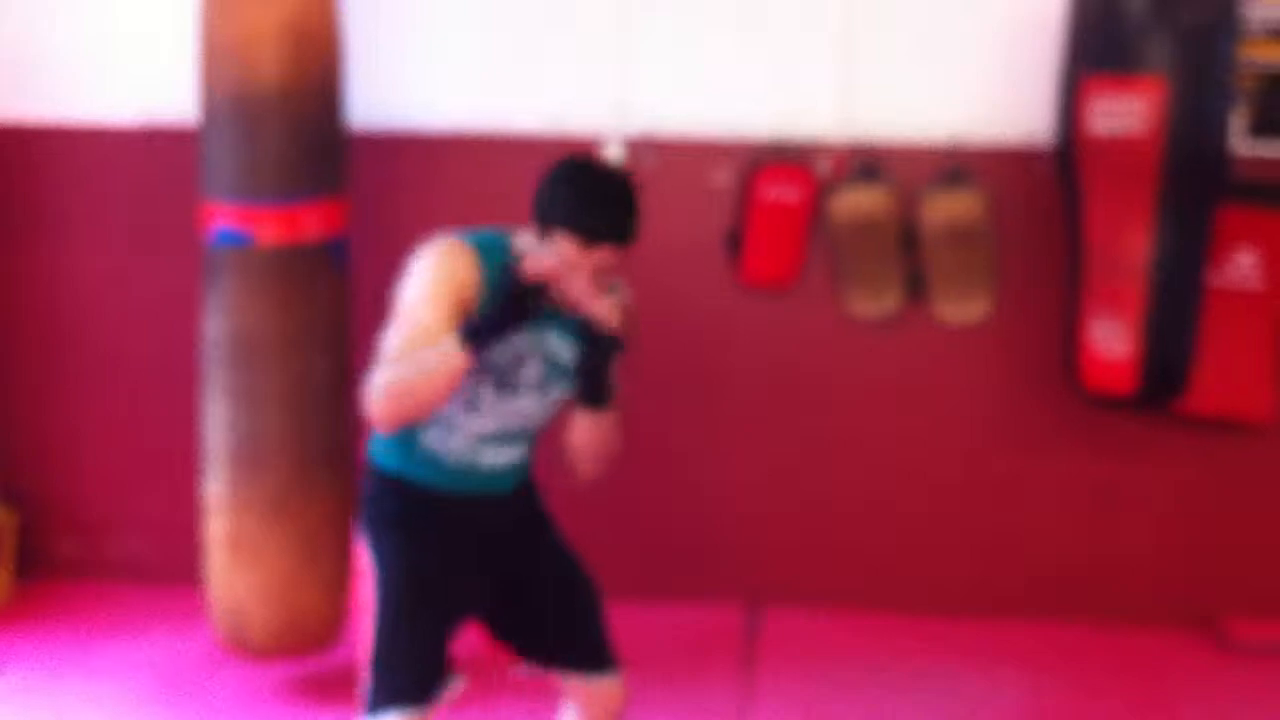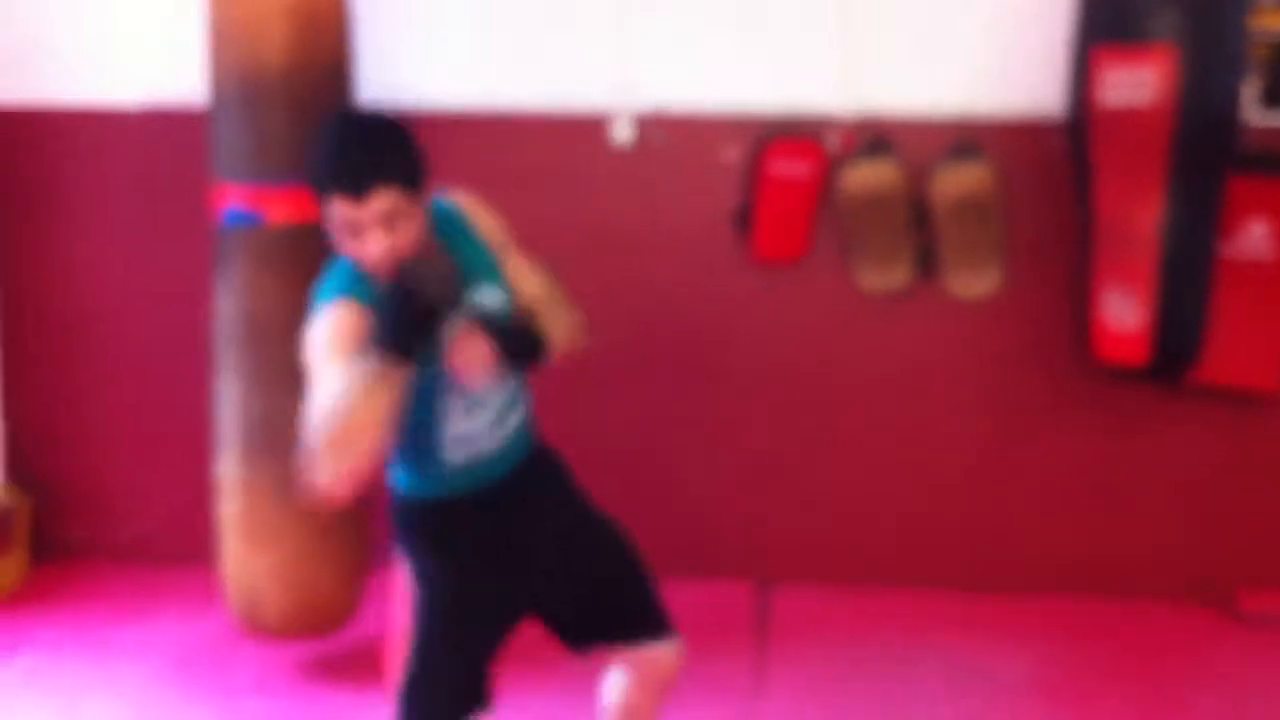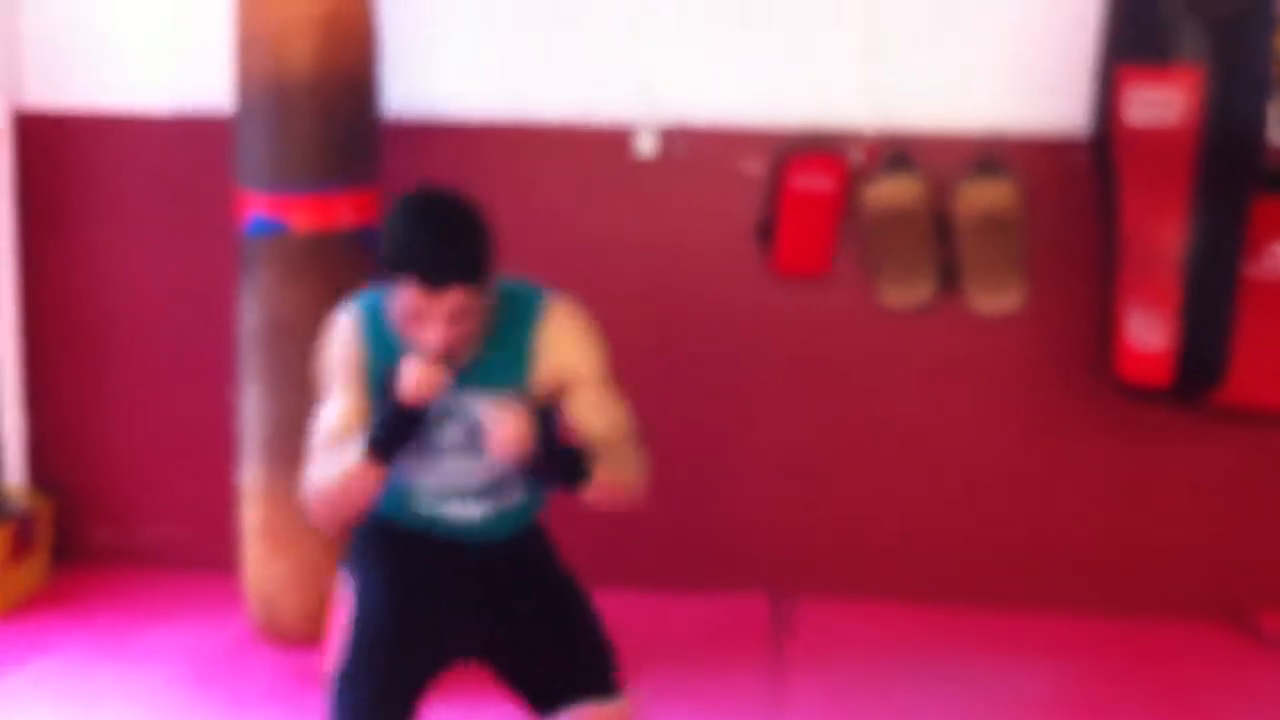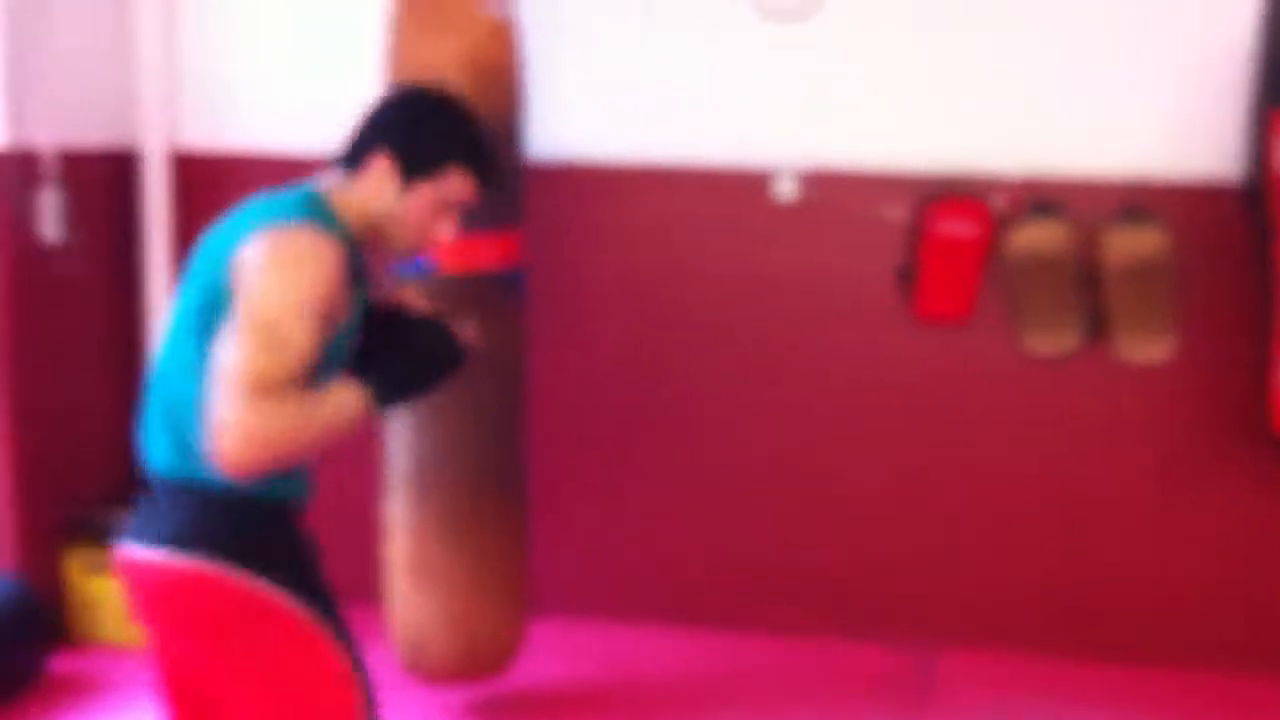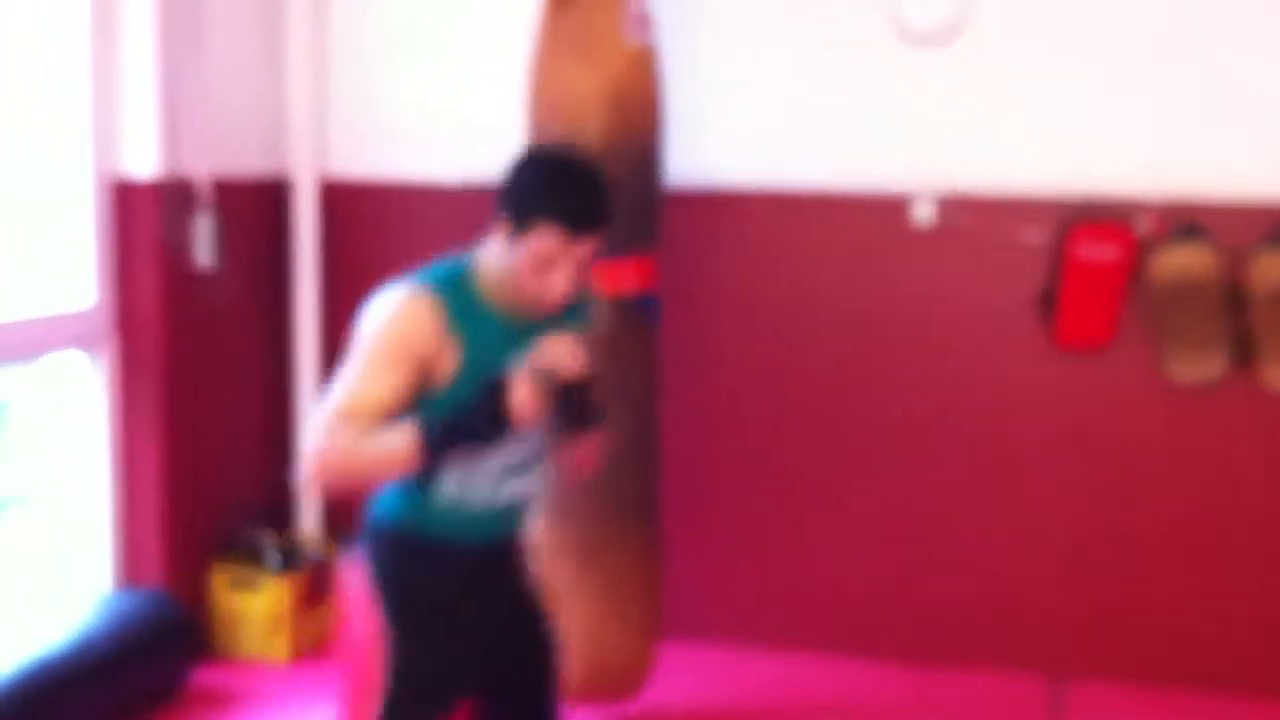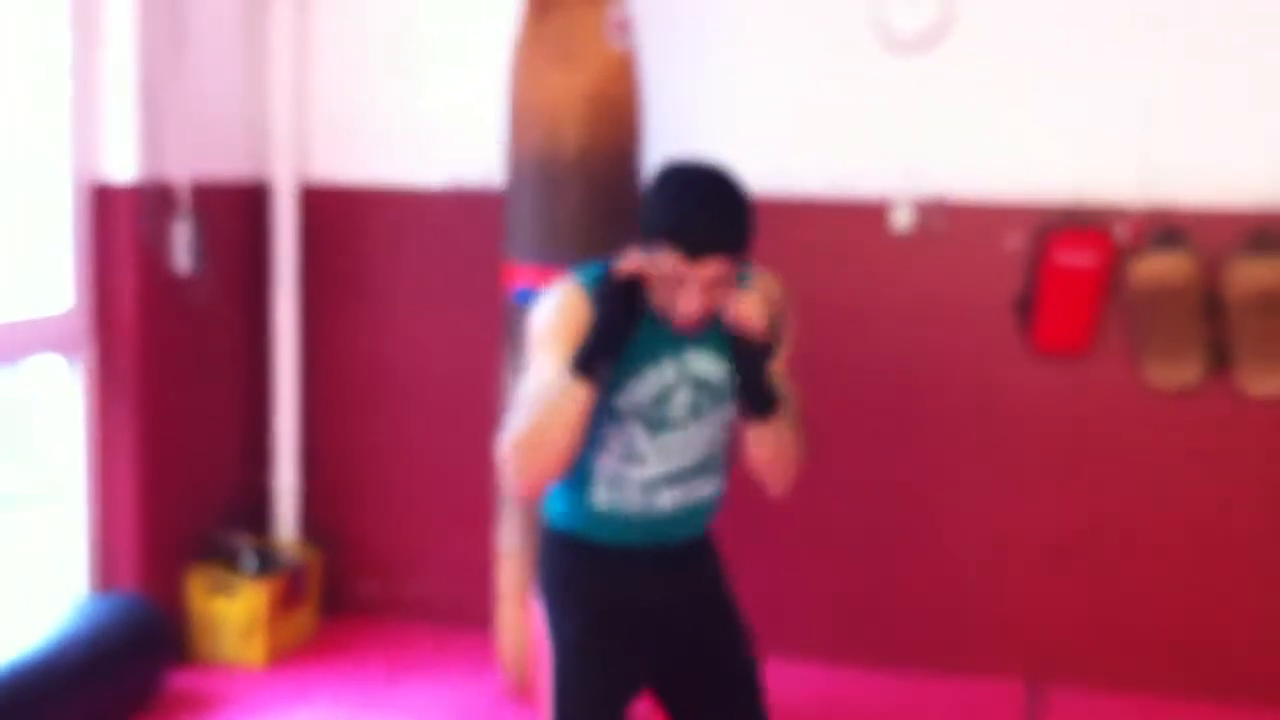
dt=0.7s
person 1, frame 1
left shoulder: (605, 310)
right shoulder: (453, 265)
left elbow: (588, 462)
right elbow: (385, 407)
left wrist: (600, 364)
right wrist: (490, 326)
left hip: (508, 509)
right hip: (411, 507)
person 1, frame 2
left shoulder: (462, 220)
right shoulder: (342, 316)
left elbow: (567, 329)
right elbow: (332, 478)
left wrist: (514, 344)
right wrist: (392, 347)
left hip: (536, 487)
right hip: (447, 524)
left knee: (657, 655)
person 1, frame 3
left shoulder: (556, 329)
right shoulder: (356, 331)
left elbow: (630, 477)
right elbow: (323, 505)
left wrist: (552, 457)
right wrist: (384, 436)
left hip: (512, 557)
right hip: (403, 558)
person 1, frame 4
left shoulder: (275, 222)
right shoulder: (305, 251)
right elbow: (242, 439)
left wrist: (380, 343)
right wrist: (388, 382)
left hip: (174, 529)
right hip: (230, 540)
person 1, frame 5
left shoulder: (569, 304)
right shoulder: (417, 313)
left elbow: (582, 460)
right elbow: (325, 457)
left wrist: (578, 399)
right wrist: (452, 431)
left hip: (493, 568)
right hip: (412, 574)
person 1, frame 6
left shoulder: (757, 304)
right shoulder: (575, 307)
left elbow: (779, 475)
right elbow: (523, 473)
left wrist: (754, 372)
right wrist: (598, 348)
left hip: (687, 564)
right hip: (590, 567)
